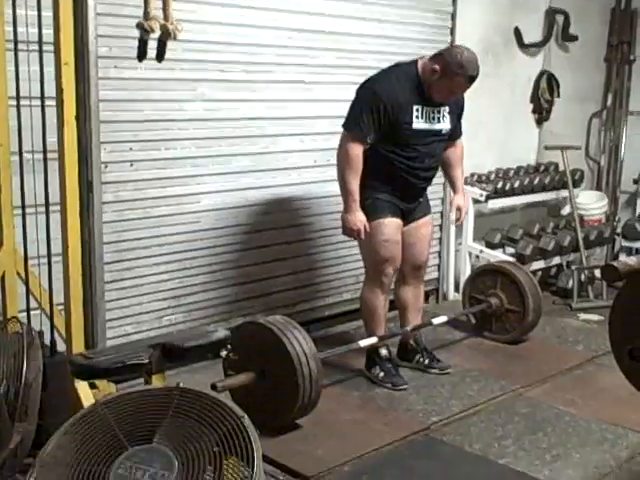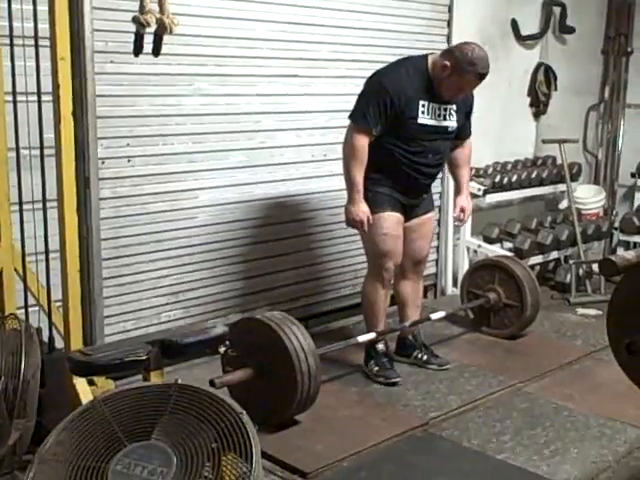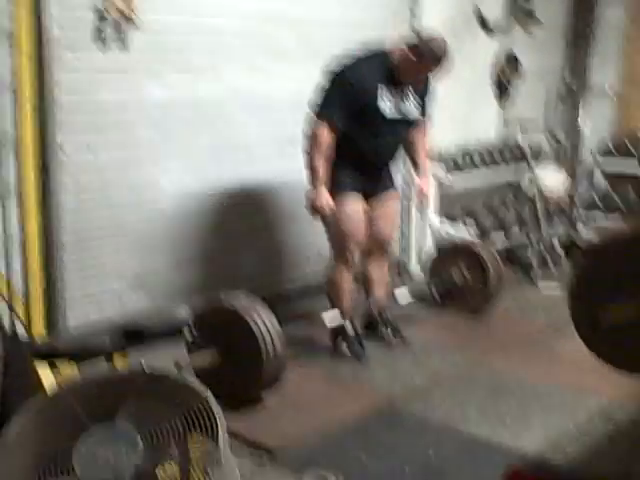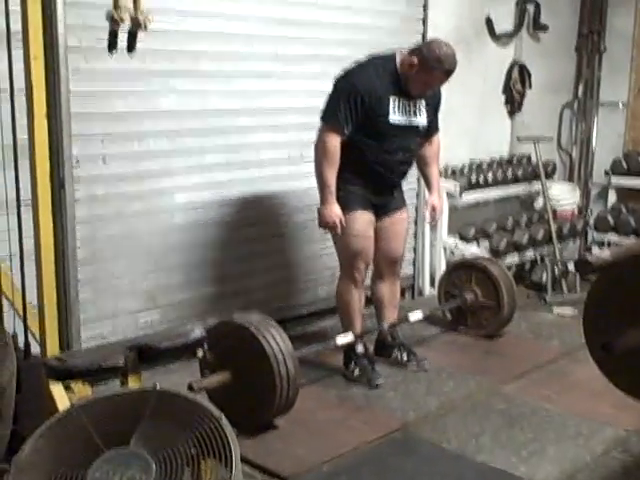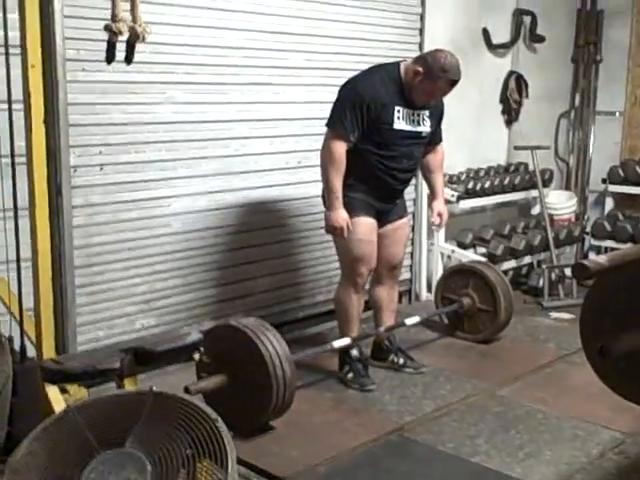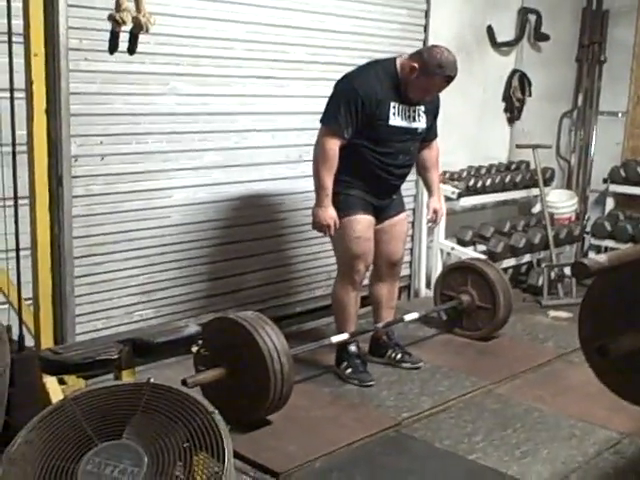
dt=0.4s
person 1, frame 1
left shoulder: (453, 97)
right shoulder: (383, 89)
left elbow: (452, 144)
right elbow: (352, 145)
left wrist: (458, 190)
right wrist: (352, 206)
left hip: (416, 196)
right hip: (379, 195)
left knee: (415, 271)
right knee: (382, 274)
left ankle: (411, 346)
right ankle: (377, 355)
person 1, frame 2
left shoulder: (463, 95)
right shoulder: (392, 82)
left elbow: (460, 144)
right elbow: (357, 137)
left wrist: (463, 191)
right wrist: (355, 198)
left hip: (420, 192)
right hip: (381, 188)
left knee: (414, 267)
right knee: (384, 267)
left ankle: (409, 341)
right ankle: (375, 350)
person 1, frame 3
left shoulder: (418, 83)
right shoulder: (357, 77)
left elbow: (417, 129)
right elbow: (323, 130)
left wrist: (422, 173)
right wrist: (319, 187)
left hip: (380, 176)
right hip: (344, 175)
left knee: (380, 246)
right knee: (349, 251)
left ankle: (377, 318)
right ankle: (344, 328)
person 1, frame 4
left shoulder: (430, 91)
right shoulder: (361, 81)
left elbow: (428, 140)
right elbow: (329, 137)
left wrist: (434, 188)
right wrist: (328, 199)
left hip: (391, 190)
right hip: (353, 189)
left knee: (390, 266)
right knee: (356, 268)
left ankle: (387, 341)
right ankle: (355, 351)
person 1, frame 5
left shoulder: (433, 102)
right shoulder: (366, 89)
left elbow: (432, 150)
right elbow: (335, 144)
left wrist: (438, 196)
right wrist: (334, 204)
left hip: (393, 198)
right hip: (355, 196)
left knee: (390, 272)
right knee: (358, 273)
left ankle: (384, 345)
right ankle: (349, 354)
person 1, frame 6
left shoulder: (429, 97)
right shoulder: (361, 85)
left elbow: (427, 146)
right elbow: (329, 141)
left wrist: (435, 193)
right wrist: (323, 201)
left hip: (390, 194)
right hip: (352, 191)
left knee: (390, 266)
right knee: (354, 270)
left ankle: (382, 341)
right ankle: (347, 351)
